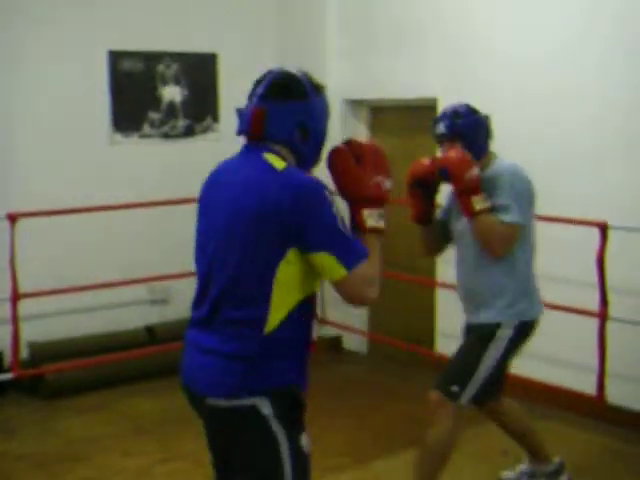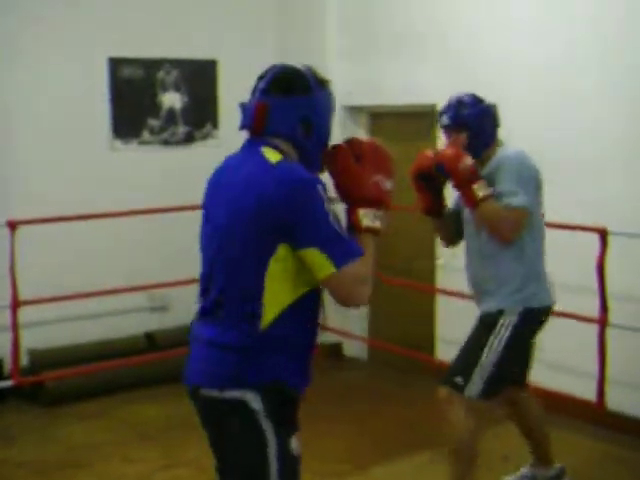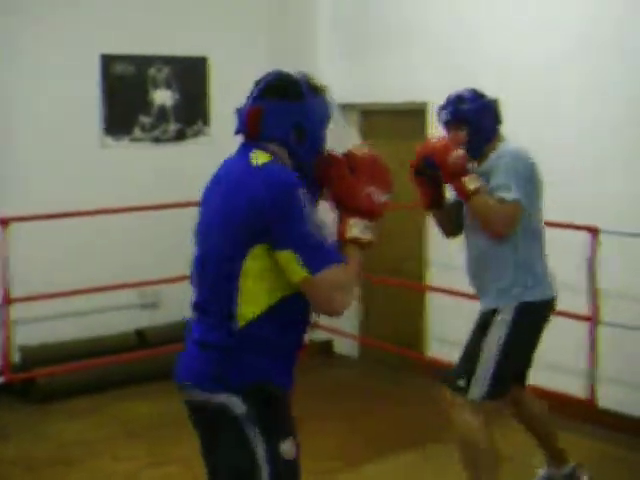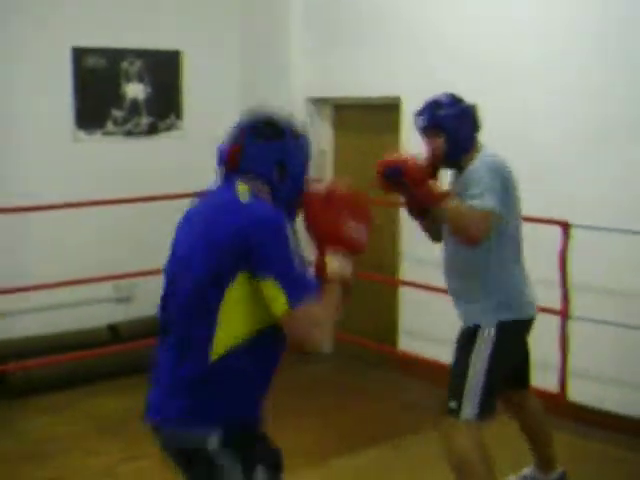
dt=0.1s
person 1, frame 1
left shoulder: (219, 179)
right shoulder: (299, 191)
right elbow: (363, 289)
right wrist: (370, 210)
left hip: (203, 371)
right hip: (253, 384)
person 1, frame 2
left shoulder: (228, 172)
right shoulder: (294, 184)
right elbow: (354, 290)
right wrist: (369, 209)
left hip: (216, 370)
right hip: (253, 382)
person 1, frame 3
left shoulder: (229, 175)
right shoulder: (279, 186)
right elbow: (332, 298)
right wrist: (358, 221)
left hip: (210, 371)
right hip: (239, 384)
person 1, frame 4
left shoulder: (204, 210)
right shoulder: (261, 220)
right elbow: (313, 331)
right wrist: (337, 259)
left hip: (176, 402)
right hip: (208, 418)
person 2, frame 1
left shoulder: (509, 177)
right shoulder: (463, 181)
left elbow: (499, 244)
right elbow: (433, 246)
left wrist: (470, 193)
right wrist: (422, 201)
left hip: (505, 317)
right hip: (486, 314)
left knee: (443, 403)
right knee: (486, 397)
person 2, frame 2
left shoulder: (514, 164)
right shoulder: (482, 170)
left elbow: (507, 229)
right elbow: (450, 236)
left wrist: (471, 182)
right wrist: (428, 194)
left hip: (517, 305)
right hip: (509, 302)
left knee: (456, 398)
right knee: (510, 390)
person 2, frame 3
left shoulder: (512, 160)
right shoulder: (480, 167)
left elbow: (500, 225)
right elbow: (451, 227)
left wrist: (461, 179)
right wrist: (431, 187)
left hip: (516, 303)
right hip: (515, 301)
left knee: (463, 401)
right knee: (512, 390)
person 2, frame 4
left shoulder: (487, 171)
right shoulder: (468, 175)
left elbow: (474, 231)
right elbow: (439, 231)
left wrist: (427, 188)
right wrist: (416, 197)
left hip: (492, 316)
right hip: (504, 311)
left knee: (457, 426)
right knee: (514, 392)
